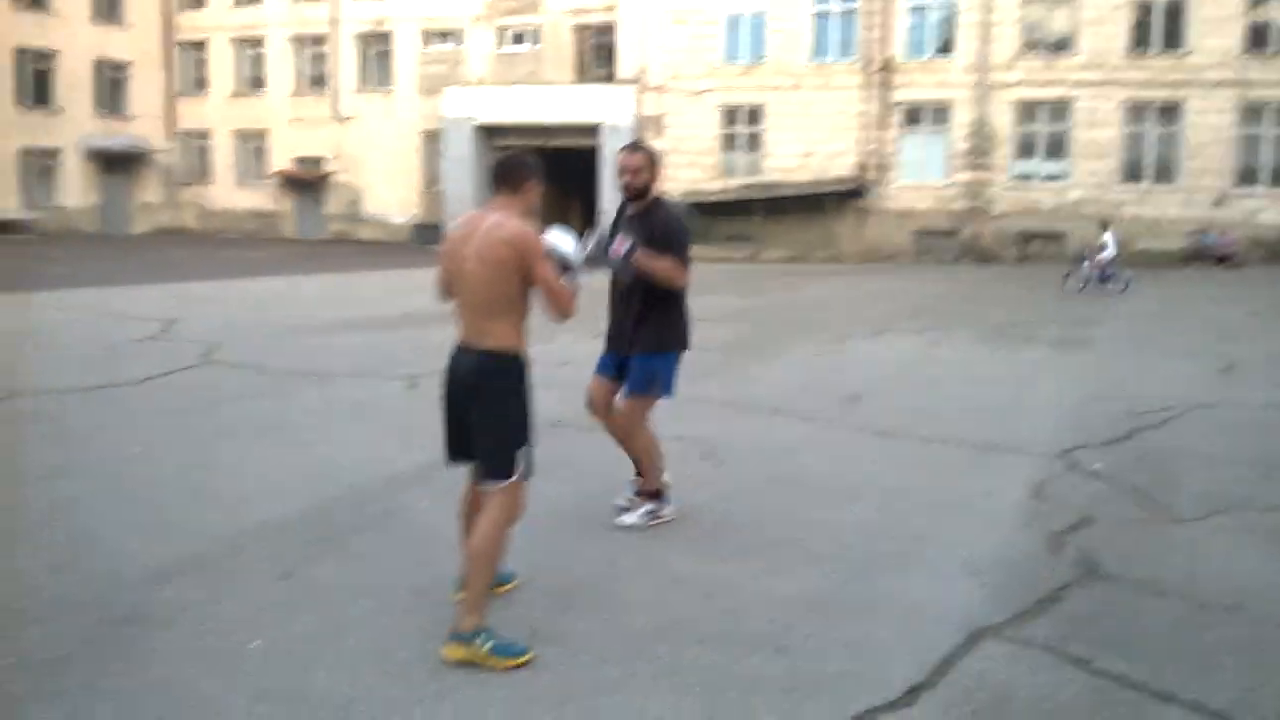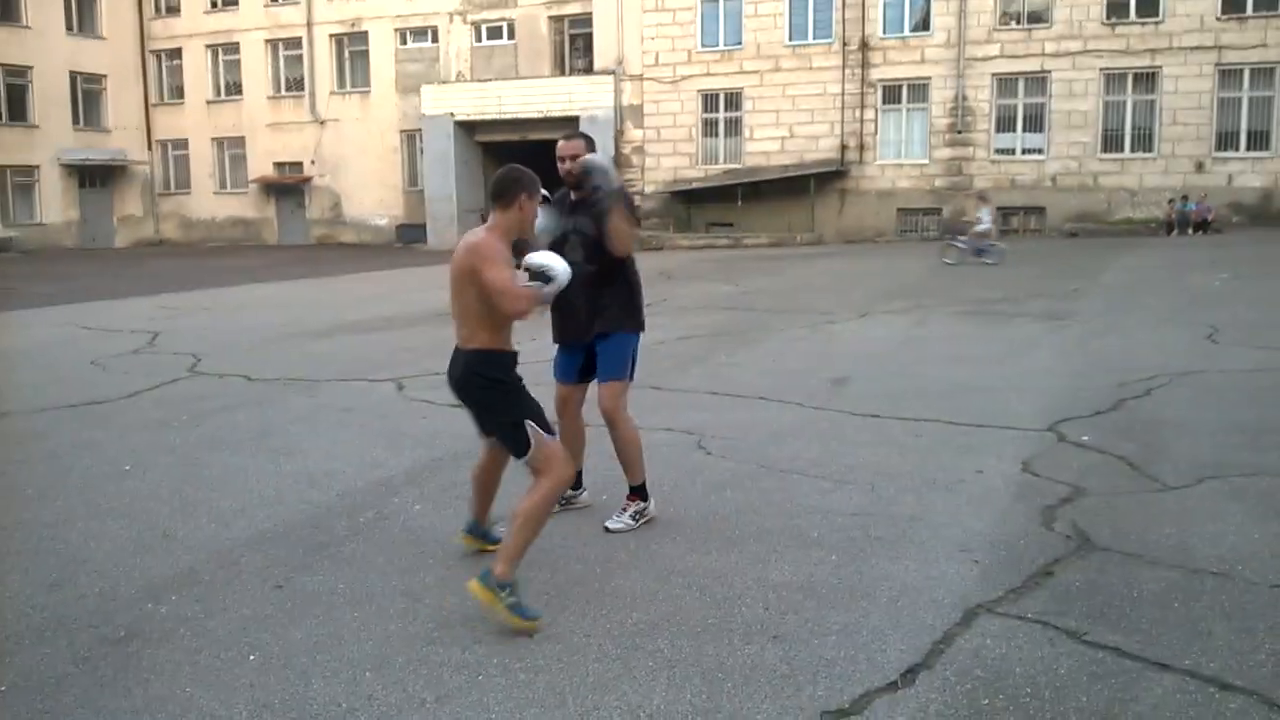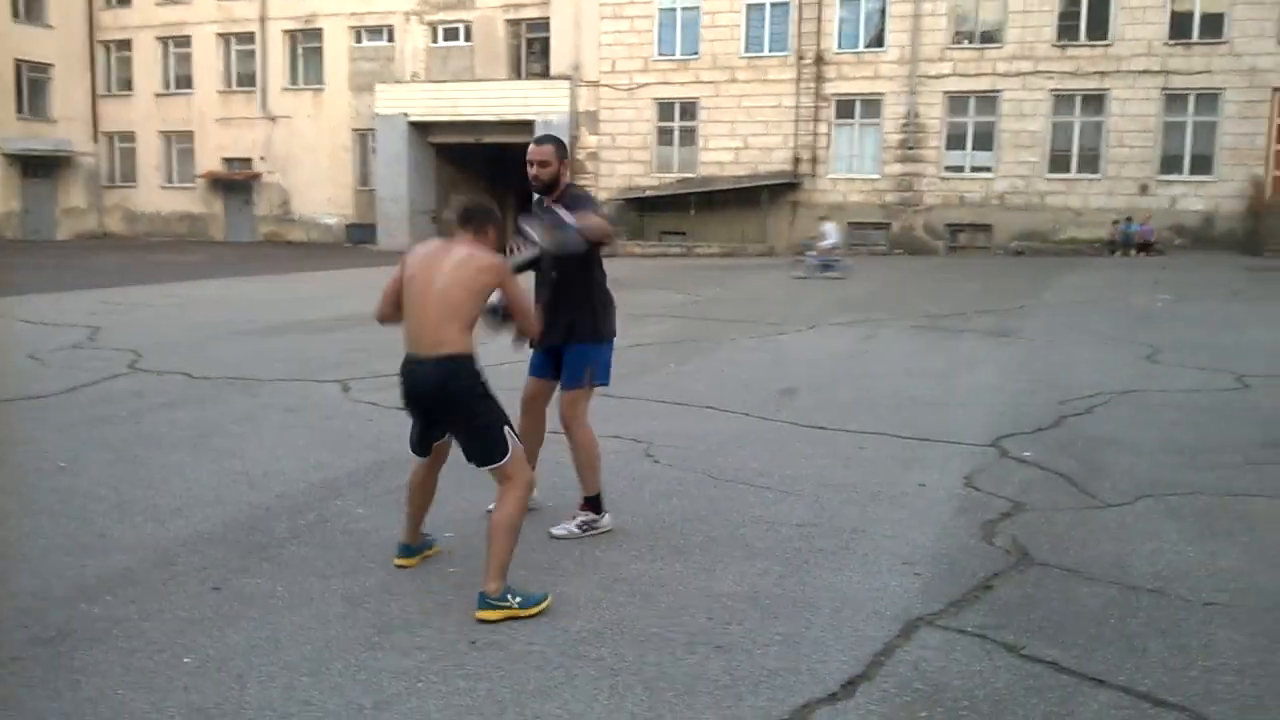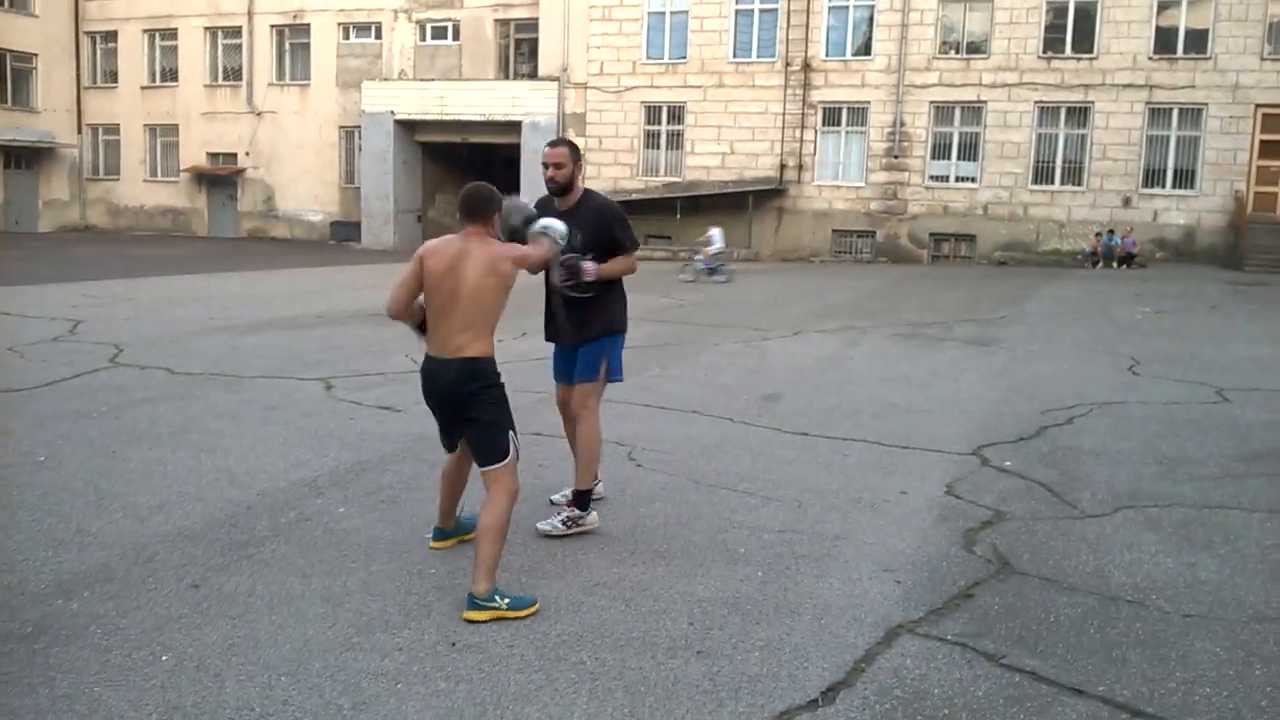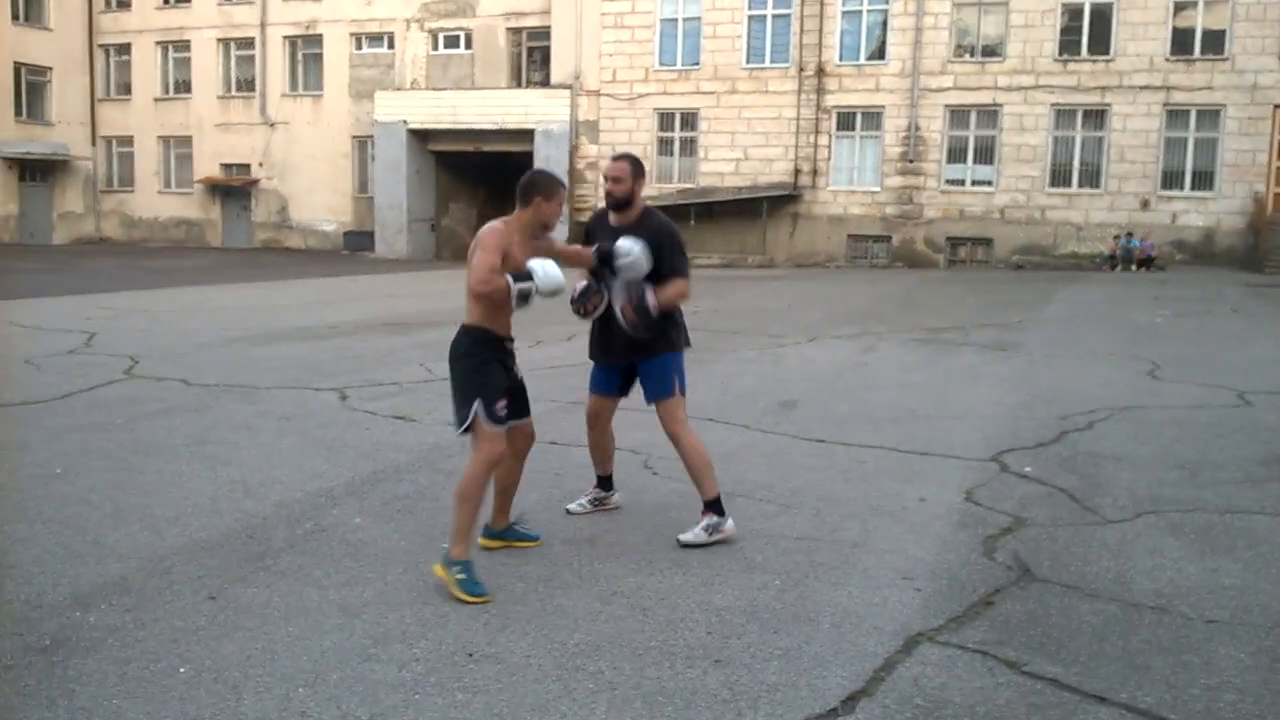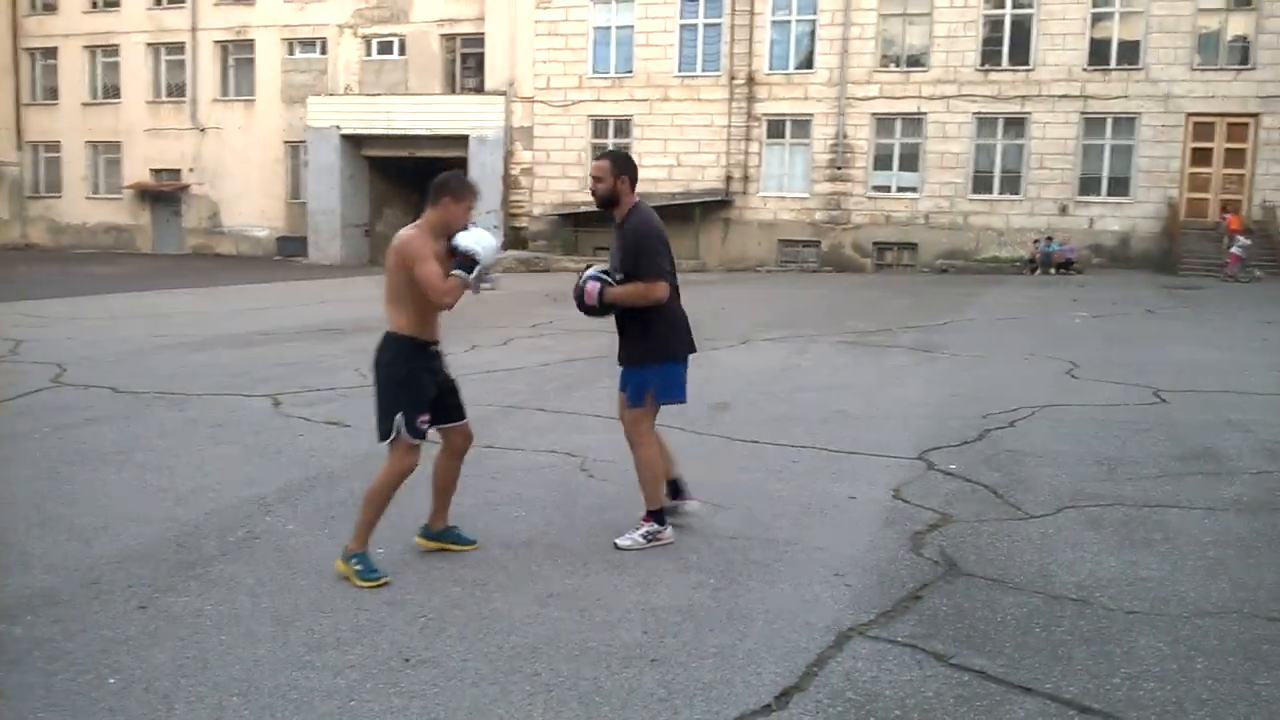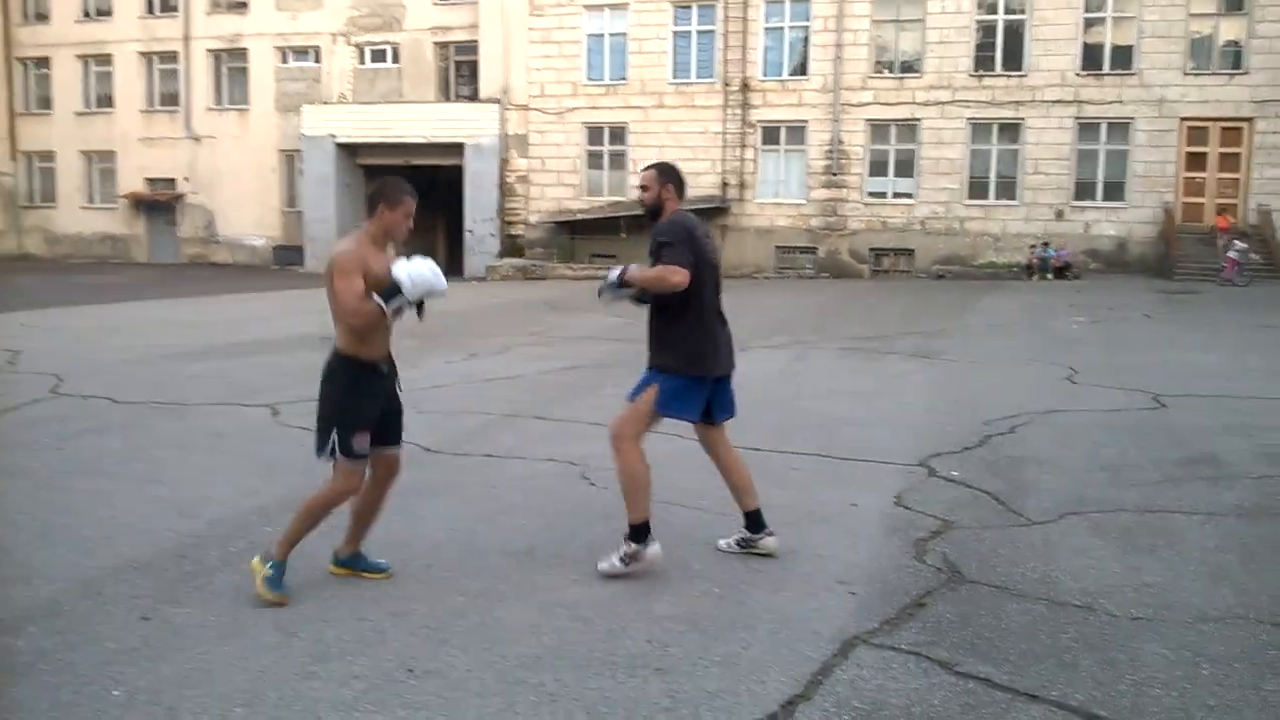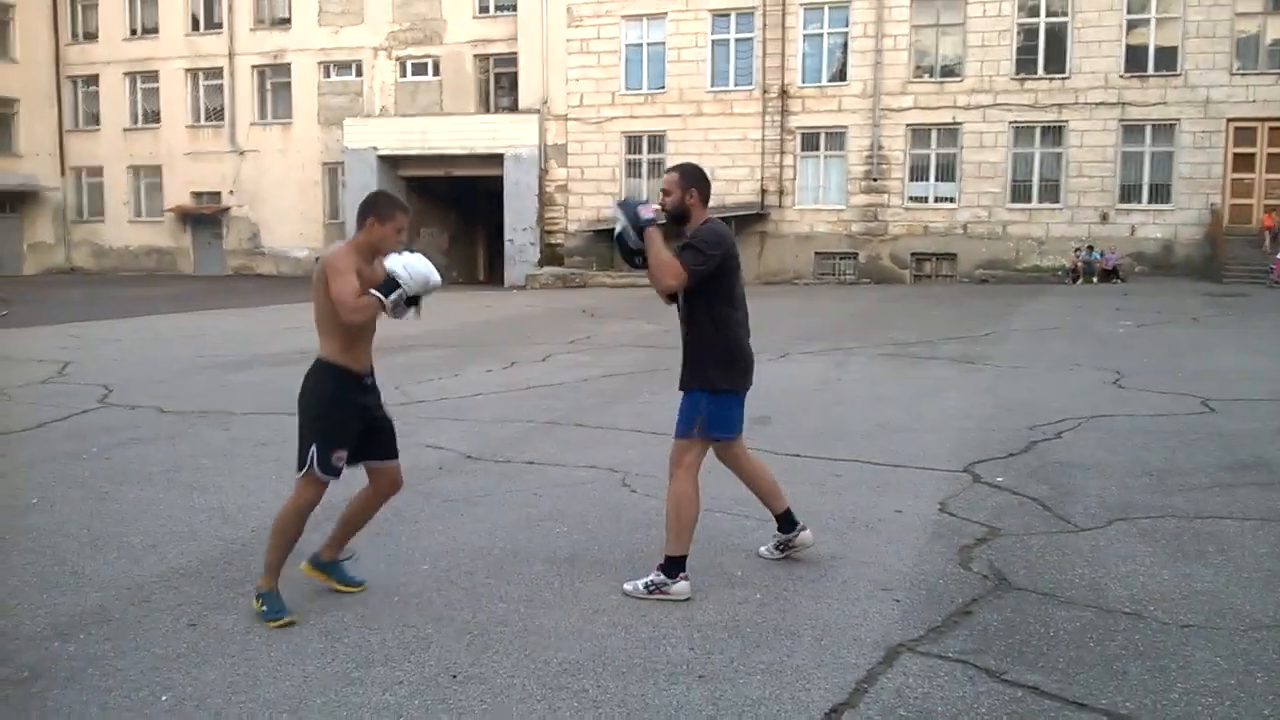
dt=0.4s
person 1, frame 1
left shoulder: (458, 229)
right shoulder: (522, 235)
right elbow: (563, 308)
right wrist: (561, 270)
left hip: (463, 362)
right hip: (499, 371)
left knee: (484, 476)
right knee: (505, 500)
left ankle: (476, 573)
right ankle: (469, 631)
person 1, frame 2
left shoulder: (478, 241)
right shoulder: (487, 247)
right elbow: (515, 305)
left wrist: (526, 282)
right wrist: (545, 289)
left hip: (465, 366)
right hip: (489, 370)
left knee: (500, 444)
right knee: (556, 471)
left ankle: (478, 527)
right ankle: (500, 577)
person 1, frame 3
left shoulder: (417, 254)
right shoulder: (490, 264)
left elbow: (384, 313)
right elbow: (531, 323)
left hip: (414, 375)
right hip: (454, 378)
left knee: (430, 454)
right knee: (517, 477)
left ankle: (412, 543)
right ankle: (496, 593)
person 1, frame 4
left shoulder: (429, 251)
right shoulder: (507, 254)
left elbow: (397, 307)
right elbow: (543, 252)
right wrist: (549, 236)
left hip: (434, 373)
right hip: (475, 376)
left knee: (462, 448)
right knee: (503, 486)
left ankle: (447, 526)
right ankle: (483, 594)
person 1, frame 5
left shoulder: (536, 240)
right shoulder: (494, 233)
left elbow: (571, 258)
right elbow: (478, 285)
left wrist: (606, 256)
right wrist: (523, 284)
left hip: (499, 349)
right hip: (476, 349)
left knee: (522, 435)
right knee: (490, 449)
left ankle: (498, 526)
right ankle: (454, 559)
person 1, frame 6
left shoulder: (432, 242)
right shoulder: (414, 242)
left elbow: (438, 292)
right elbow: (443, 297)
left wrist: (462, 268)
right wrist: (466, 266)
left hip: (428, 354)
right hip: (403, 357)
left knee: (459, 438)
right knee: (403, 460)
left ankle: (437, 527)
right ankle: (354, 551)
person 1, frame 7
left shoulder: (386, 252)
right shoulder: (348, 255)
right elbow: (355, 316)
left wrist: (409, 292)
right wrist: (397, 293)
left hip: (383, 371)
right hip: (350, 375)
left knee: (387, 466)
right knee: (346, 484)
left ankle: (348, 554)
right ankle: (274, 559)
person 1, frame 8
left shoulder: (373, 264)
right shoulder: (338, 259)
left elbow: (372, 315)
right elbow: (354, 315)
left wrist: (402, 289)
right wrist: (394, 288)
left hip: (363, 385)
right hip: (332, 387)
left knee: (388, 481)
right knee: (309, 491)
left ankle: (325, 557)
right ankle: (266, 588)
person 2, frame 1
left shoulder: (664, 217)
right shoulder: (624, 211)
left elbow: (678, 278)
left wrist: (632, 253)
left hip: (659, 334)
right hip: (626, 328)
left knee: (634, 415)
right knee: (597, 400)
left ankle: (656, 501)
right ankle: (648, 473)
person 2, frame 2
left shoulder: (613, 196)
right shoulder: (556, 203)
left elbow: (622, 247)
left wrist: (610, 189)
left hip: (616, 320)
right hip: (573, 321)
left knee: (611, 407)
right knee: (565, 402)
left ankle: (640, 498)
right ankle: (573, 488)
person 2, frame 3
left shoulder: (576, 200)
right shoulder: (541, 204)
left elbow: (601, 228)
left wrist: (575, 223)
left hip: (586, 323)
right hip: (553, 321)
left knee: (571, 413)
right knee: (531, 400)
left ankle: (594, 511)
person 2, frame 4
left shoulder: (602, 209)
right shoulder: (542, 209)
left elbow: (631, 260)
left wrist: (598, 270)
left hip: (601, 323)
right hip: (563, 322)
left knee: (583, 407)
right knee: (566, 403)
left ankle: (582, 509)
right ankle: (588, 479)
person 2, frame 5
left shoulder: (660, 229)
right shoulder: (596, 224)
left elbow: (681, 285)
left wrist: (651, 301)
left hip: (657, 339)
right hip: (613, 337)
left knee: (673, 423)
right knee: (597, 414)
left ankle: (717, 515)
right ankle: (604, 491)
person 2, frame 6
left shoulder: (641, 227)
right shoulder: (629, 221)
left elbow: (655, 289)
left wrist: (602, 295)
right wrist: (602, 286)
left hip: (656, 343)
right hip: (647, 340)
left knee: (637, 426)
right knee: (632, 417)
left ankle: (658, 522)
right ankle: (675, 493)
person 2, frame 7
left shoulder: (673, 227)
right shoulder: (692, 228)
left elbow: (676, 279)
left wrist: (627, 276)
right wrist: (643, 284)
left hip: (681, 357)
right hip: (712, 353)
left knee: (624, 433)
right knee: (715, 440)
left ankle: (638, 542)
right ankle: (758, 531)
person 2, frame 8
left shoulder: (712, 237)
right shoulder: (694, 238)
left elbow: (672, 278)
right elbow: (670, 293)
left wrist: (649, 228)
right wrist: (645, 250)
left hip: (716, 369)
right hip: (713, 366)
left knee: (683, 463)
right knee: (730, 451)
left ankle: (672, 574)
right ankle: (791, 529)
